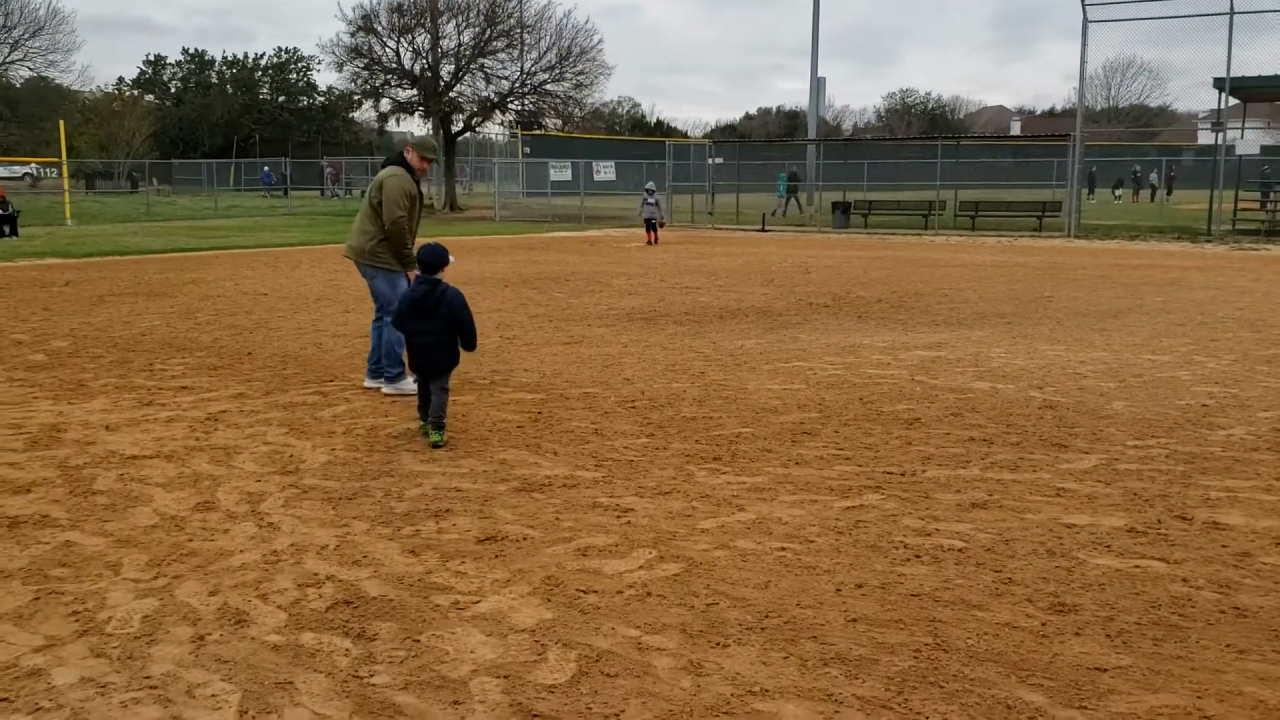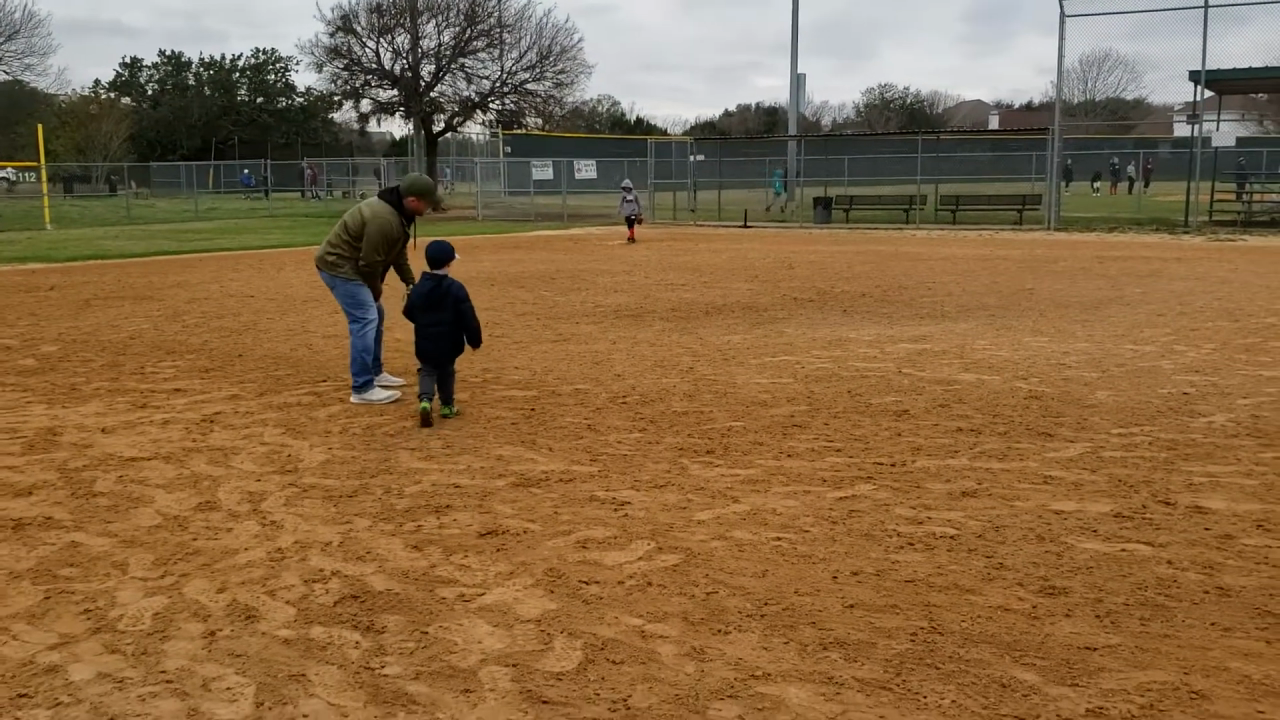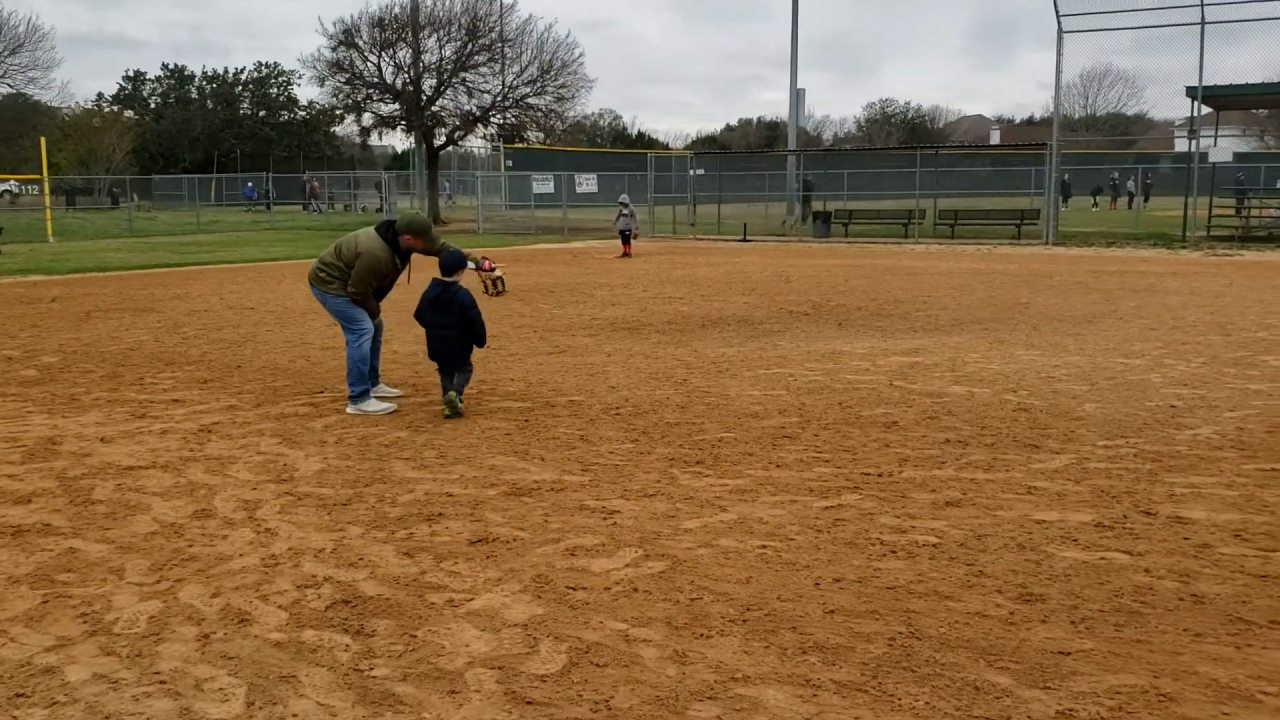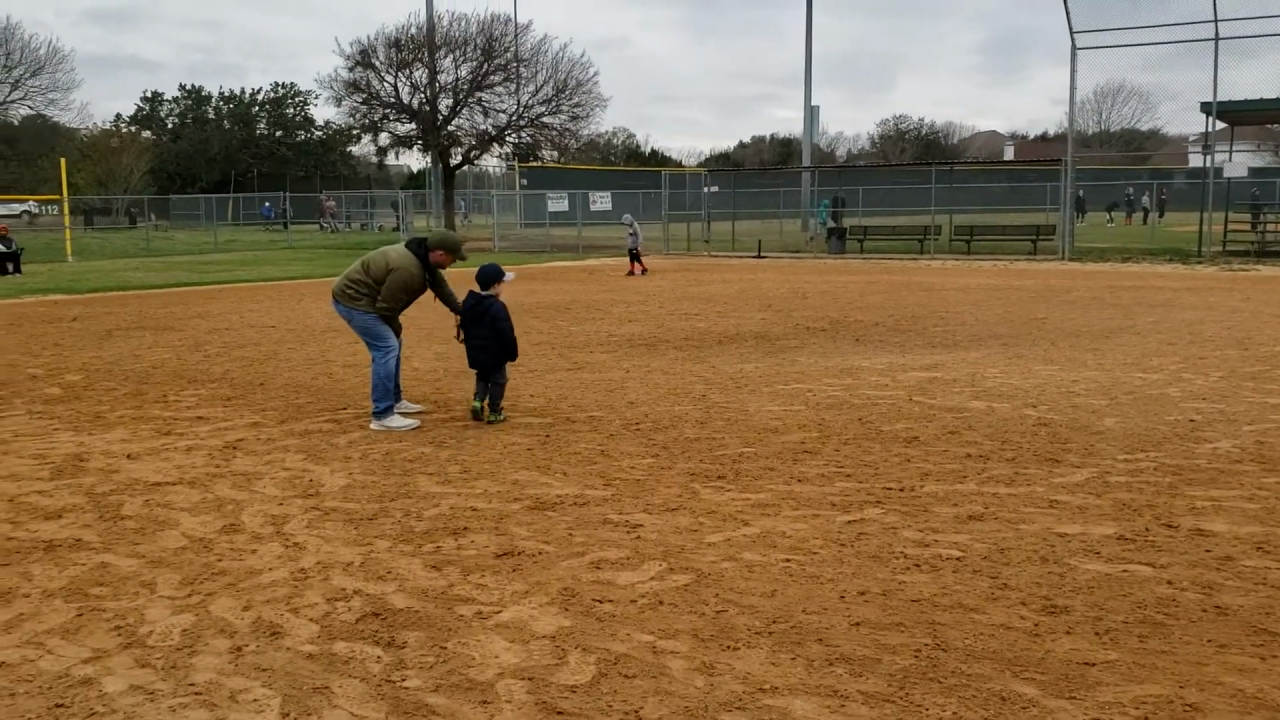
dt=0.5s
person 1, frame 1
left shoulder: (403, 178)
right shoulder: (397, 178)
left elbow: (402, 225)
right elbow: (396, 225)
left wrist: (410, 262)
right wrist: (410, 264)
left hip: (374, 256)
right hip: (379, 256)
left knee: (385, 314)
right knee: (397, 313)
left ankle: (377, 374)
right ankle: (394, 378)
person 1, frame 2
left shoulder: (401, 211)
right shoulder: (383, 219)
left elbow: (399, 253)
right elbow: (370, 262)
left wrist: (410, 282)
right wrist: (376, 293)
left hip: (351, 264)
right hip: (339, 266)
left knee: (375, 315)
right knee: (365, 319)
left ankle: (374, 372)
right ankle: (362, 389)
person 1, frame 3
left shoulder: (402, 237)
right shoulder: (374, 254)
left elbow: (439, 247)
right elbow: (356, 291)
left wrist: (477, 263)
right wrist: (374, 312)
left hip: (351, 283)
right hip: (328, 283)
left knee: (373, 327)
right knee: (362, 330)
left ankle: (371, 384)
right ankle: (358, 400)
person 1, frame 4
left shoulder: (422, 257)
right shoulder: (407, 269)
left elbow: (439, 285)
right elbow: (386, 307)
left wrist: (460, 309)
right wrist: (396, 330)
left hip: (358, 297)
right hip: (353, 300)
left knee: (392, 345)
right knee: (387, 348)
left ankle: (394, 401)
right ankle: (382, 416)
person 2, frame 1
left shoulder: (409, 294)
right shoulder: (452, 295)
left elbow: (398, 323)
right elbow: (465, 324)
right wrist: (468, 344)
left hip: (418, 354)
right hip: (443, 354)
left knee: (424, 384)
right knee: (439, 388)
left ankle: (426, 420)
right ankle: (436, 429)
person 2, frame 2
left shoulder: (419, 287)
right shoulder: (456, 288)
left elbow: (409, 313)
right elbow: (468, 318)
right wrist: (475, 340)
left hip: (425, 342)
right hip: (449, 342)
left knee: (426, 372)
right knee: (446, 371)
left ankle: (425, 402)
right ankle: (447, 405)
person 2, frame 3
left shoulder: (430, 292)
right shoulder: (463, 295)
left elbow: (419, 315)
right elbow: (475, 321)
right wrist: (480, 340)
left hip: (436, 345)
right hip: (458, 344)
left knee: (445, 372)
right knee: (464, 369)
left ankle: (449, 404)
right ankle: (454, 394)
person 2, frame 4
left shoulder: (470, 303)
right shoulder: (497, 307)
left elbow: (462, 326)
right elbow: (506, 334)
right wrist: (512, 354)
left hip: (475, 353)
right hip: (494, 353)
left knee: (482, 377)
right knee: (497, 380)
left ankle: (478, 401)
right ankle: (494, 412)
